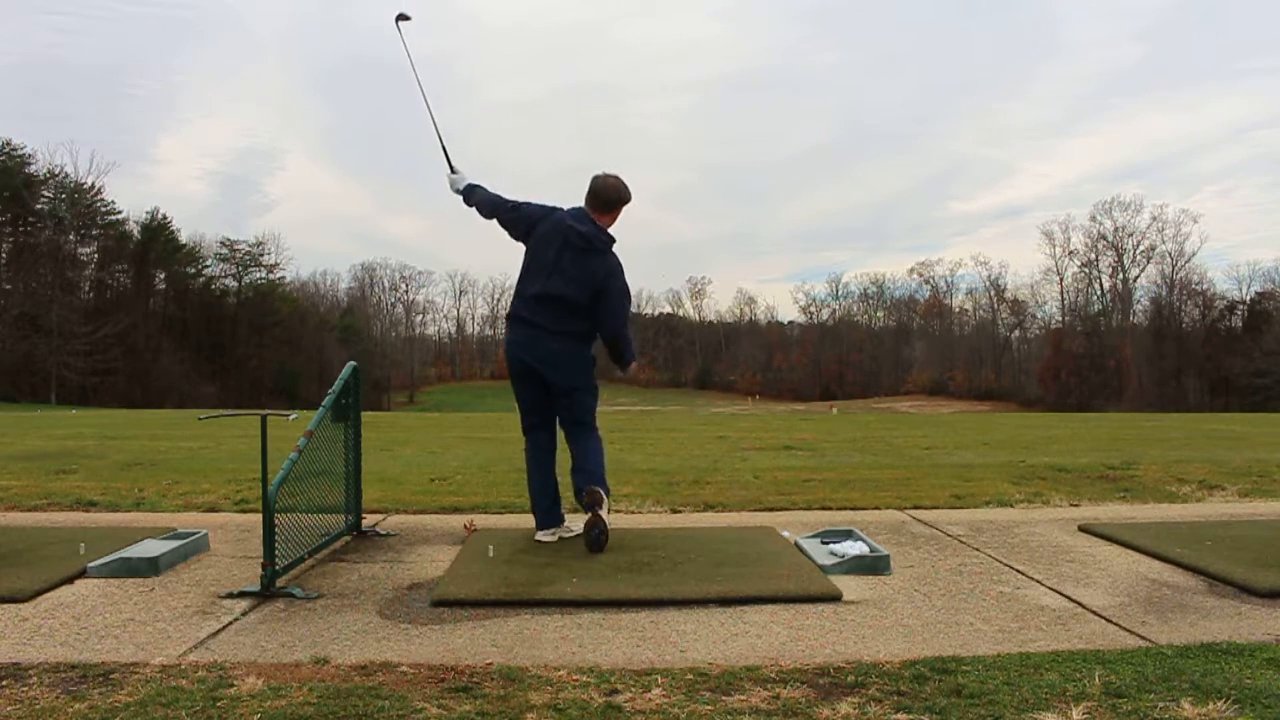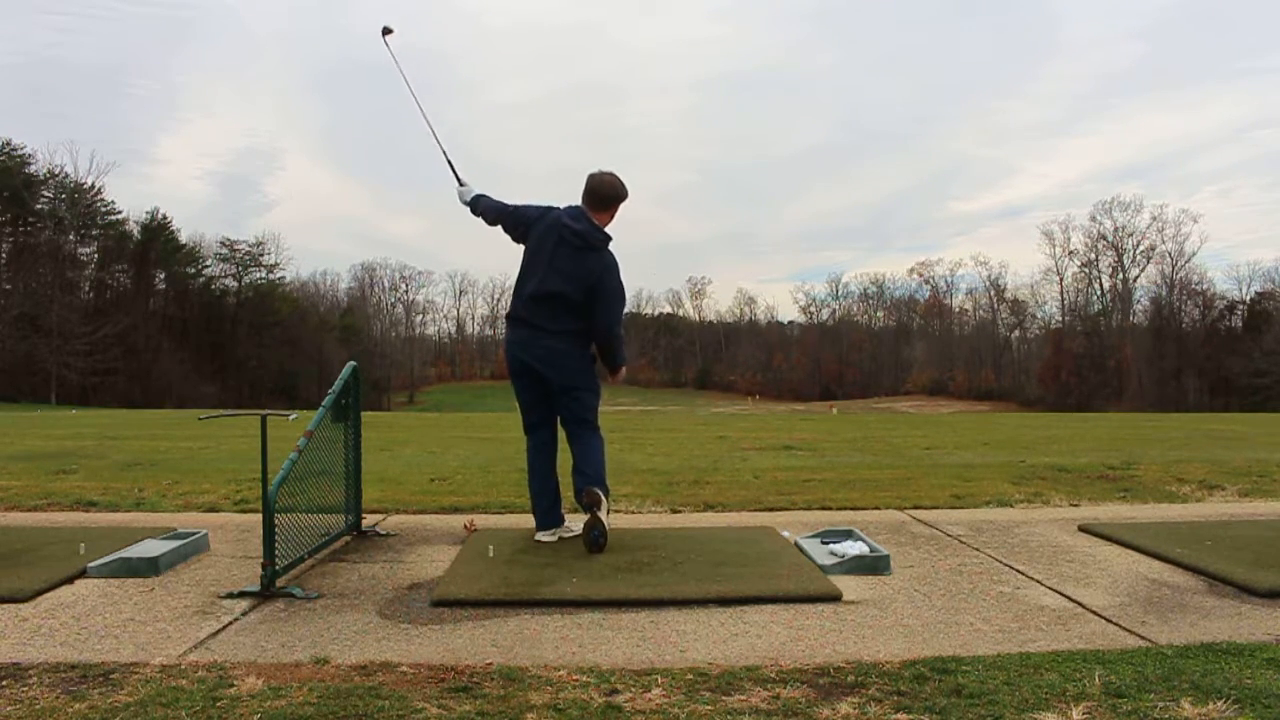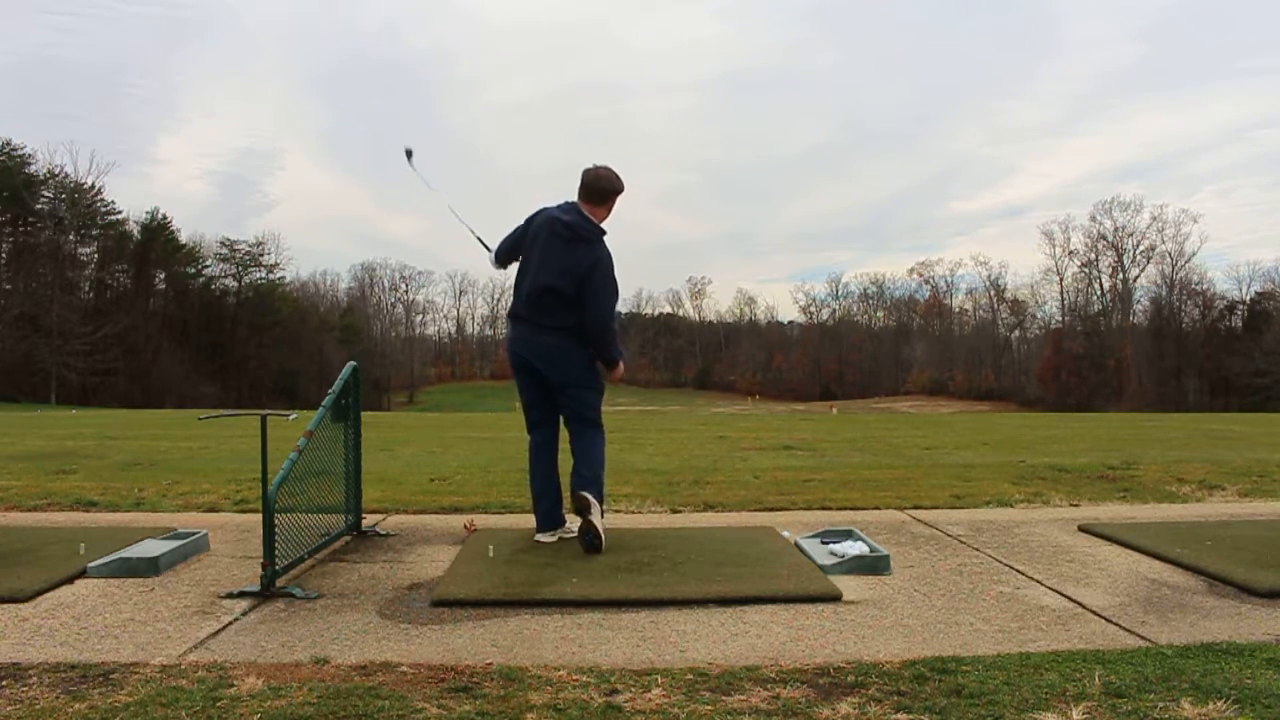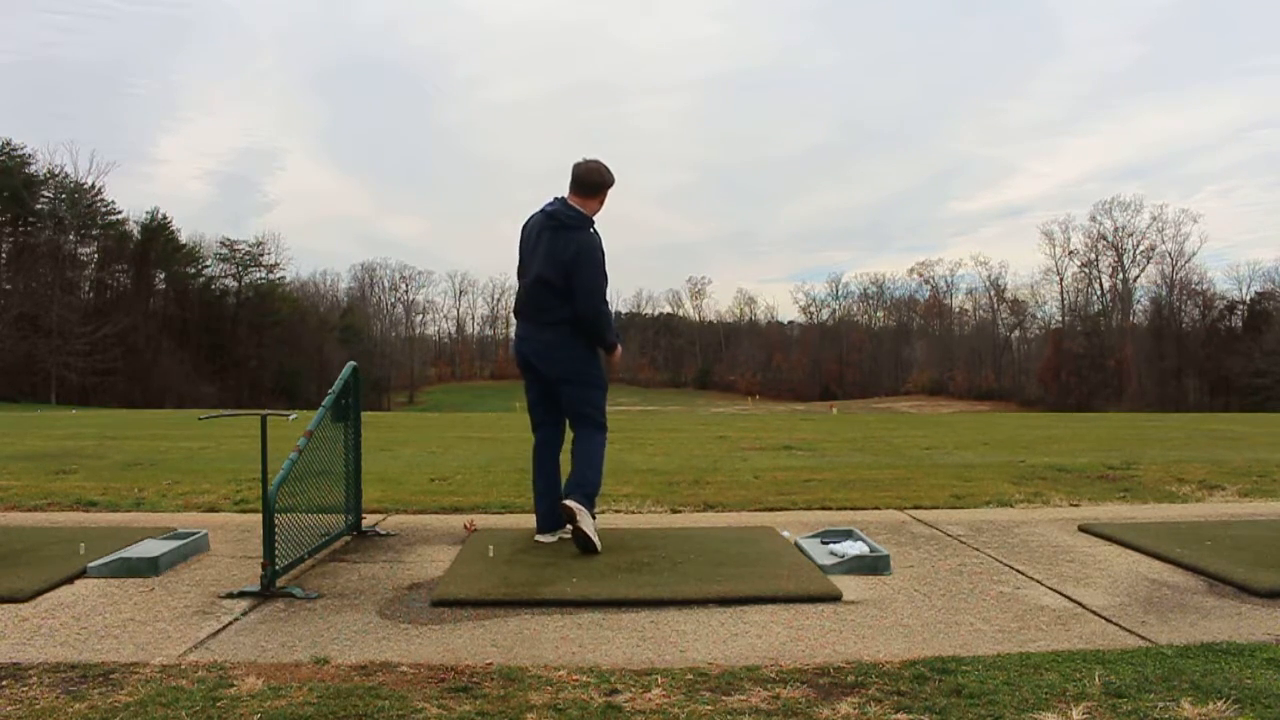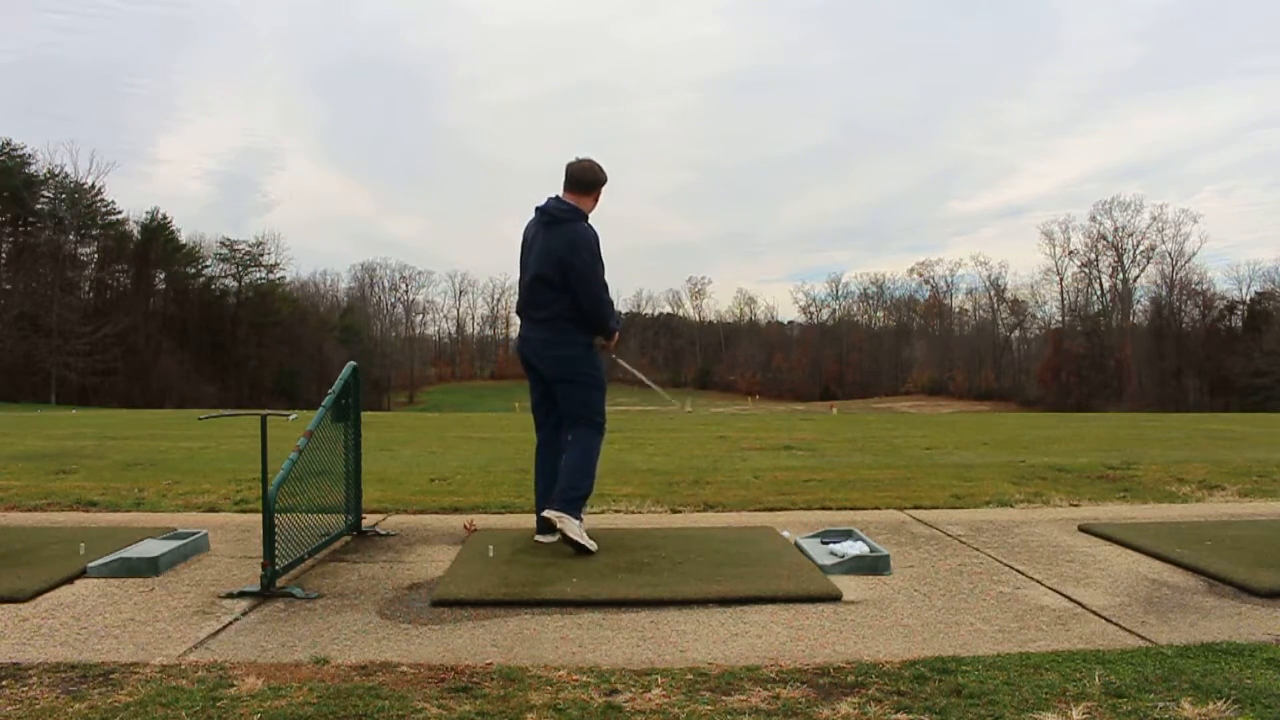
dt=0.3s
person 1, frame 1
left shoulder: (546, 221)
right shoulder: (606, 264)
left elbow: (499, 206)
right elbow: (613, 326)
left wrist: (466, 187)
right wrist: (626, 360)
left hip: (521, 344)
right hip: (566, 354)
left knee: (538, 433)
right knee: (582, 430)
left ankle: (548, 522)
right ankle: (593, 491)
person 1, frame 2
left shoulder: (543, 222)
right shoulder: (602, 261)
left elbow: (500, 212)
right elbow: (606, 324)
left wrist: (472, 198)
right wrist: (616, 364)
left hip: (521, 344)
right hip: (566, 353)
left knee: (539, 433)
right knee: (584, 429)
left ankle: (547, 521)
right ankle: (593, 491)
person 1, frame 3
left shoulder: (541, 221)
right shoulder: (595, 253)
left elbow: (509, 247)
right elbow: (599, 319)
left wrist: (499, 258)
right wrist: (613, 360)
left hip: (523, 341)
right hip: (567, 350)
left knee: (541, 432)
right knee: (587, 428)
left ankle: (548, 521)
right ankle: (588, 494)
person 1, frame 4
left shoulder: (536, 222)
right shoulder: (584, 241)
right elbow: (592, 306)
right wrist: (611, 344)
left hip: (528, 340)
right hip: (568, 346)
left knee: (546, 431)
right knee: (590, 427)
left ankle: (548, 521)
right ankle: (579, 500)
person 1, frame 5
left shoulder: (535, 226)
right shoulder: (580, 234)
right elbow: (593, 295)
right wrist: (610, 329)
left hip: (533, 338)
right hip: (567, 344)
left knee: (550, 429)
right knee: (587, 426)
left ankle: (547, 518)
right ankle: (564, 510)
